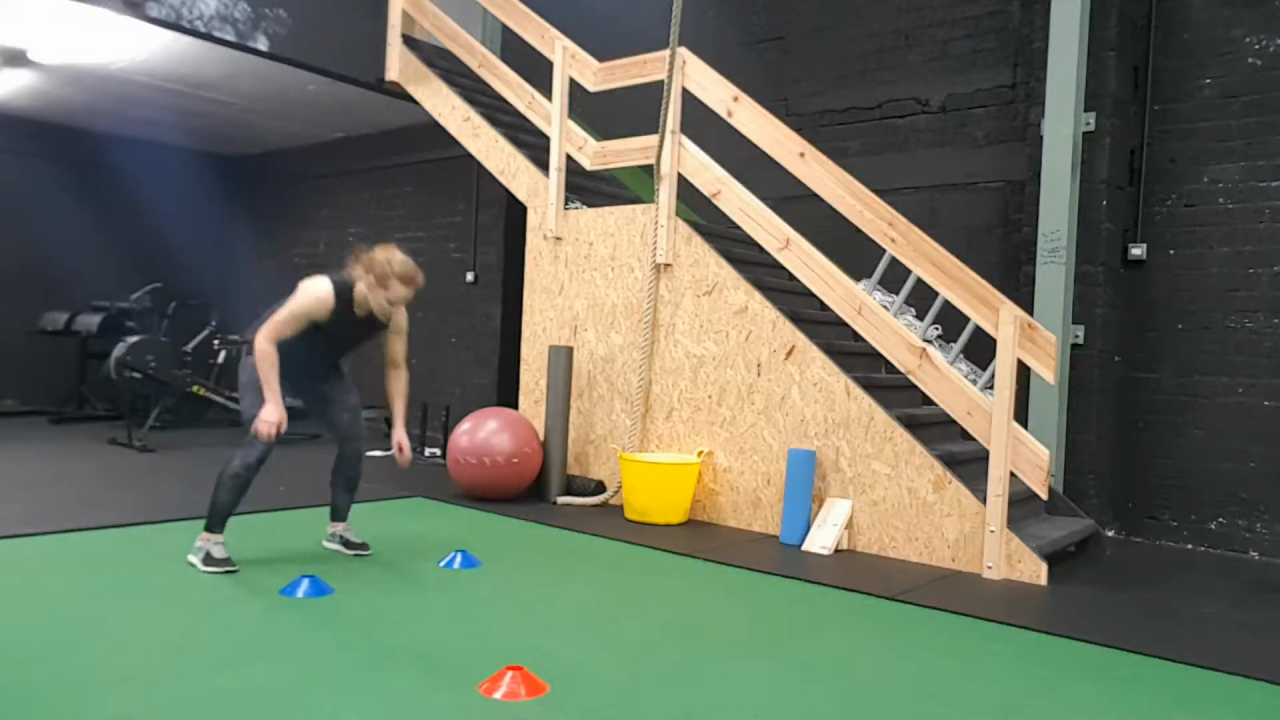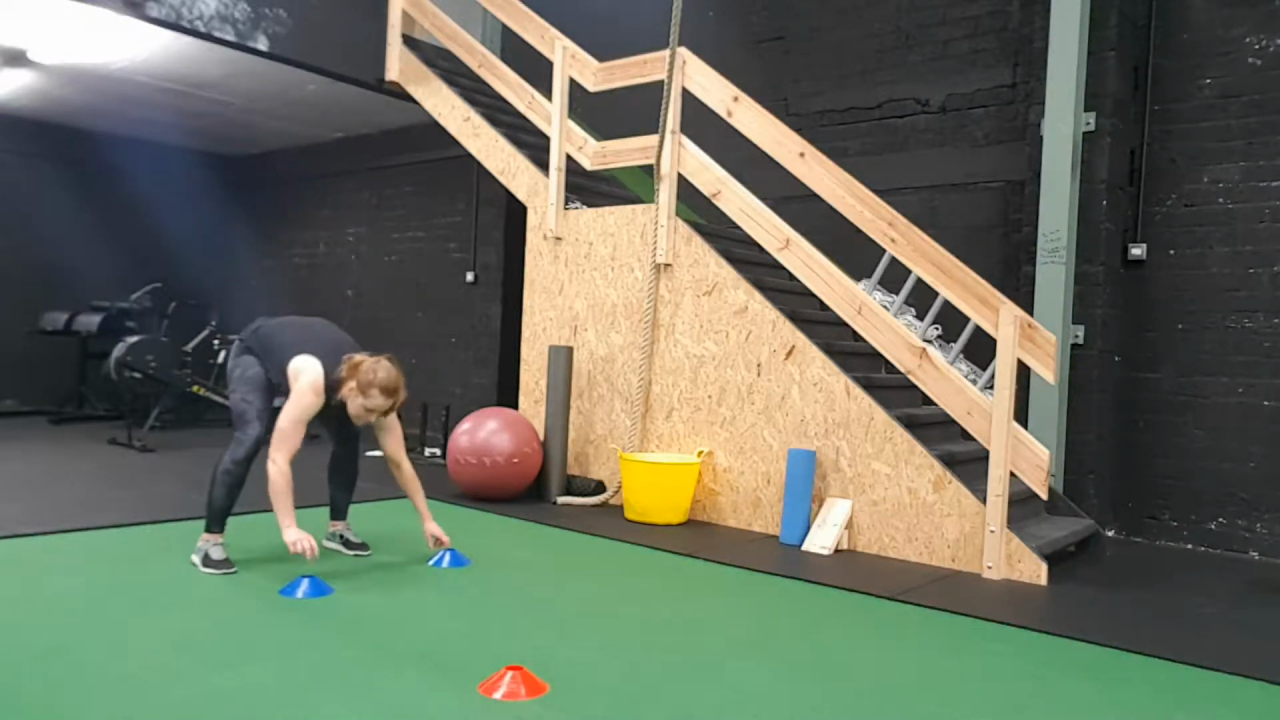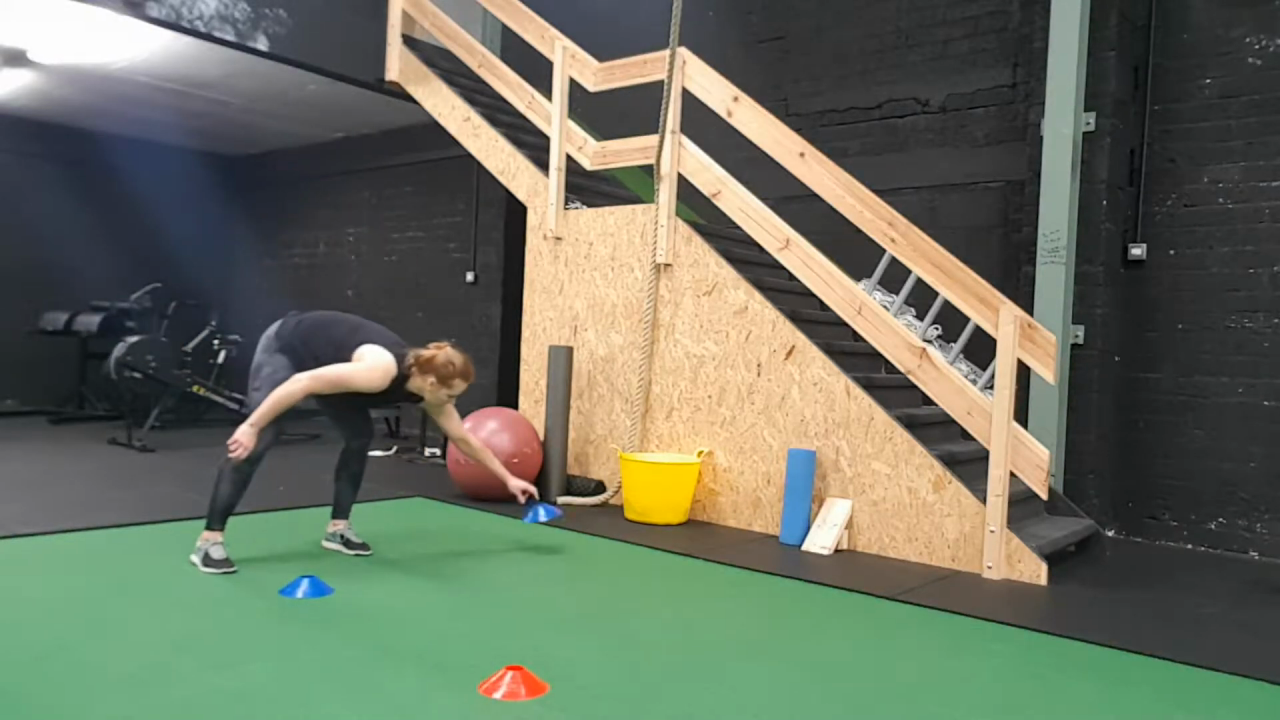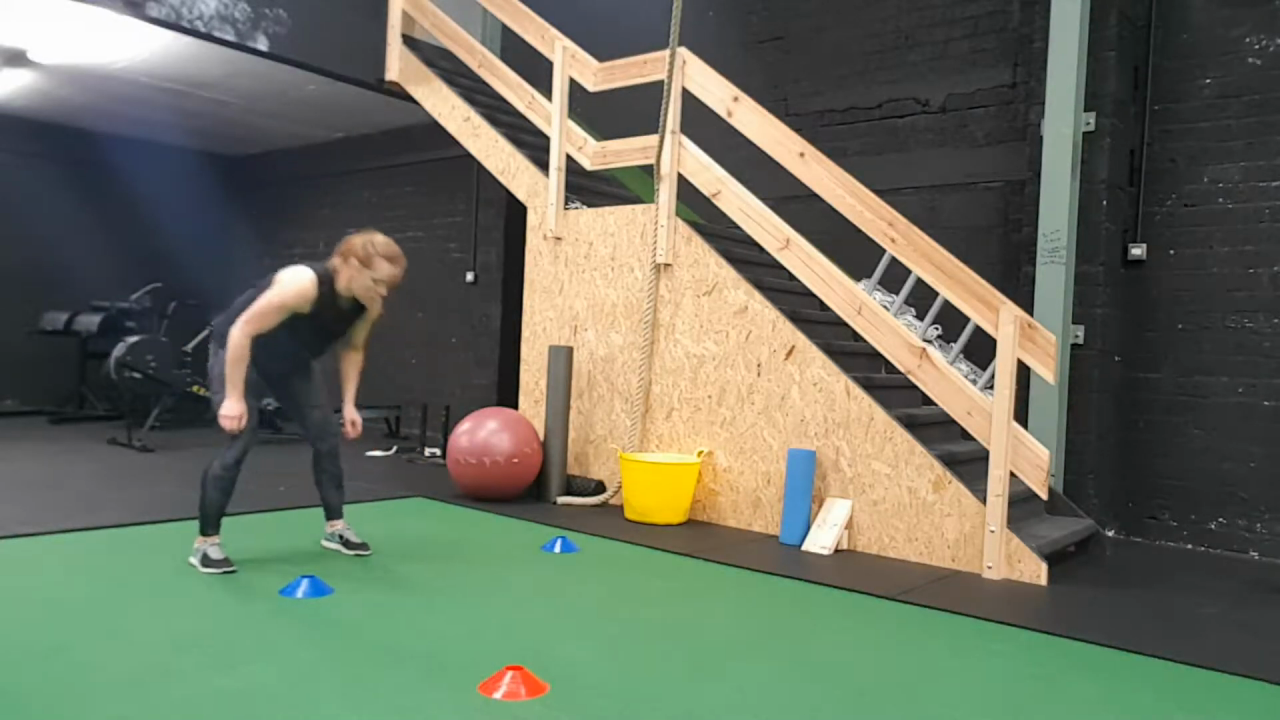
dt=0.7s
person 1, frame 1
left shoulder: (392, 312)
right shoulder: (322, 294)
left elbow: (396, 365)
right elbow: (265, 339)
left wrist: (399, 426)
right wrist: (273, 402)
left hip: (321, 367)
right hip: (270, 346)
left knee: (353, 437)
right knee: (259, 444)
left ankle: (338, 528)
right ankle: (210, 539)
person 1, frame 2
left shoulder: (373, 393)
right shoulder: (313, 385)
left elbow: (398, 461)
right elbow: (278, 460)
left wrist: (427, 520)
right wrist: (289, 527)
right hip: (255, 353)
left knee: (347, 438)
right knee: (250, 438)
left ankle: (338, 528)
right ankle: (209, 541)
person 1, frame 3
left shoulder: (428, 386)
right shoulder: (382, 372)
left elbow: (464, 438)
right elbow: (304, 382)
left wrist: (508, 478)
right wrist: (251, 426)
left hip: (324, 360)
right hip: (284, 346)
left knee: (360, 434)
right knee: (252, 444)
left ankle: (337, 528)
right ankle: (209, 540)
person 1, frame 4
left shoulder: (368, 305)
right shoulder: (304, 284)
left elbow: (352, 349)
right elbow: (242, 329)
left wrist: (348, 403)
right wrist: (233, 397)
left hip: (291, 364)
right hip: (238, 347)
left knee: (326, 436)
right knee: (237, 443)
left ankle: (335, 528)
right ankle: (205, 542)
